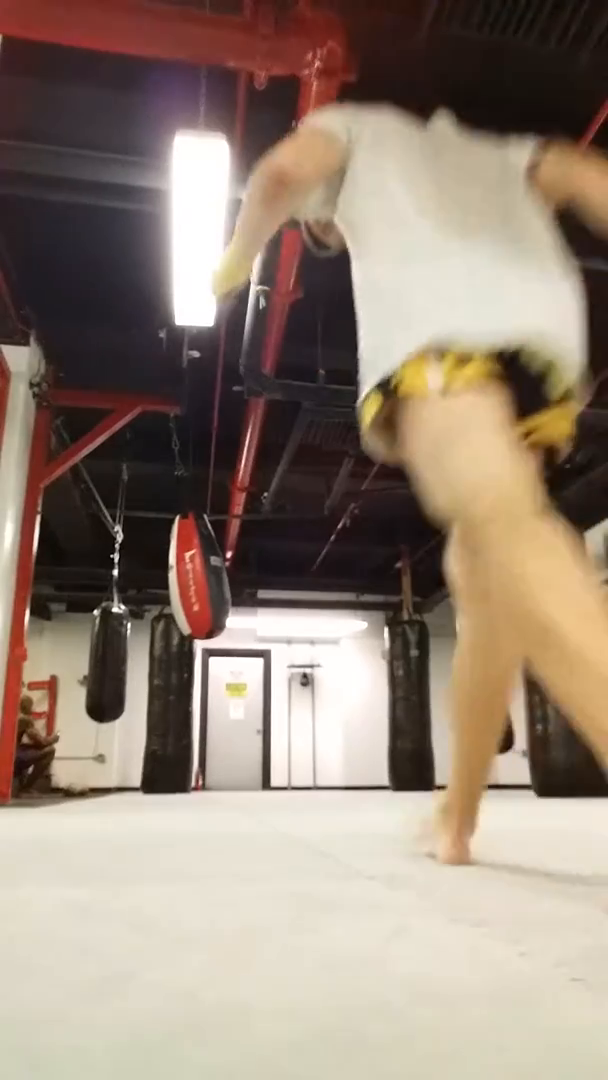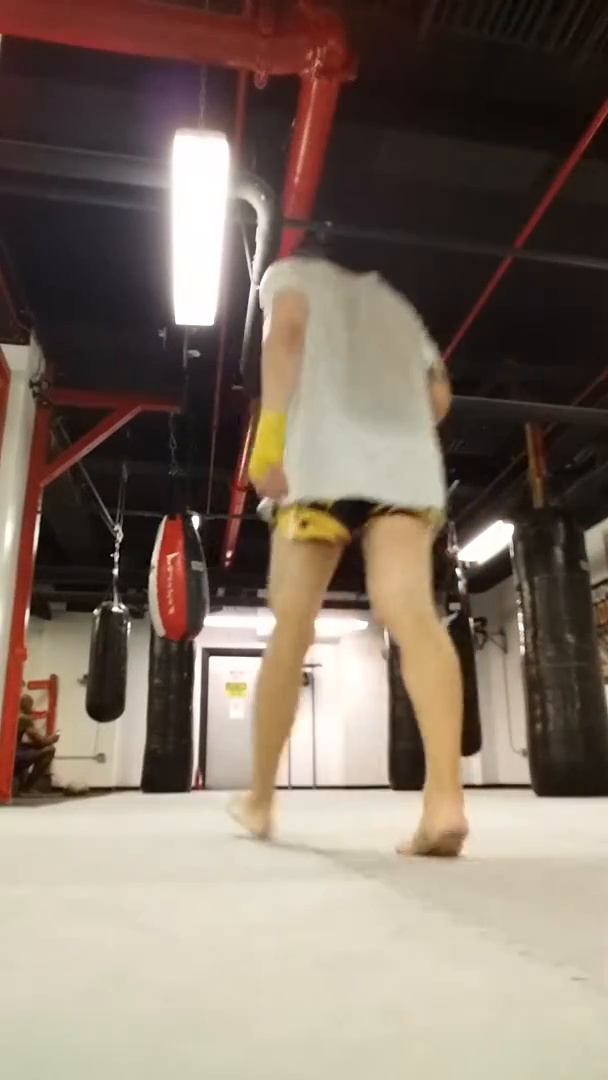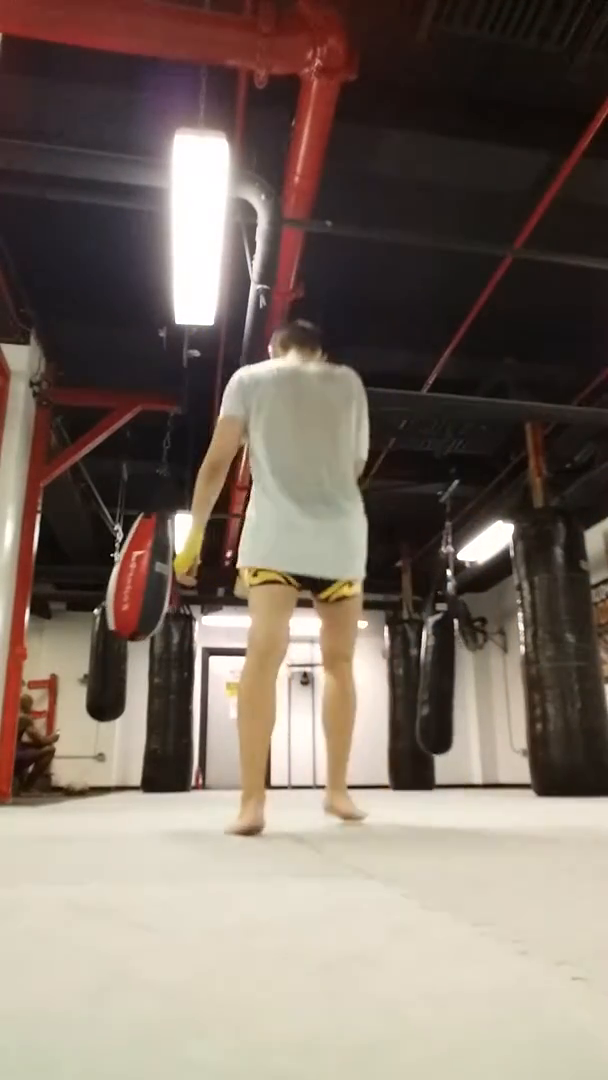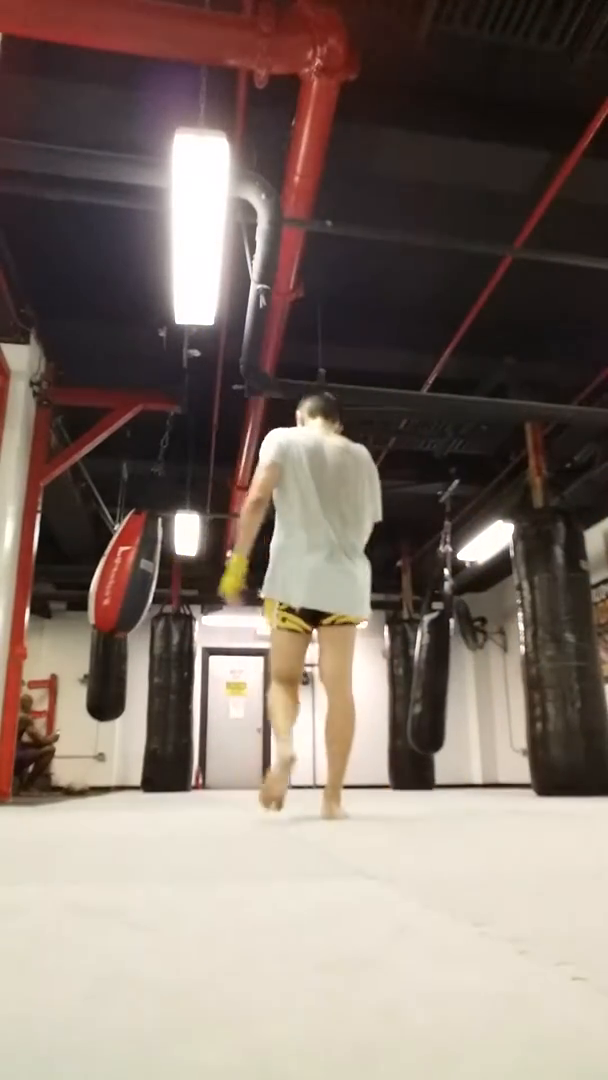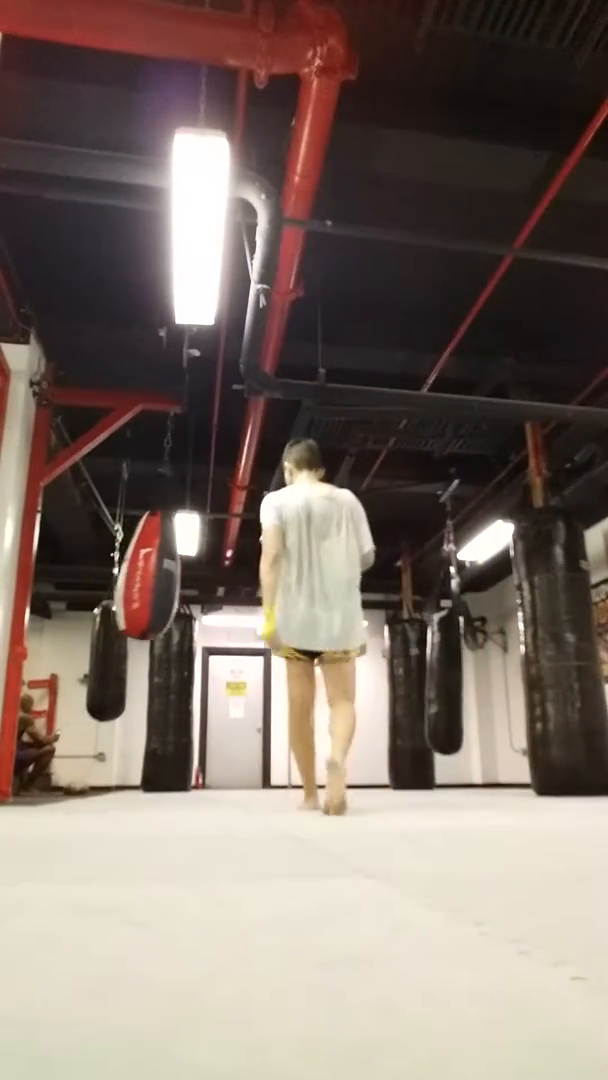
dt=0.4s
person 1, frame 1
left shoulder: (347, 129)
right shoulder: (482, 150)
left elbow: (285, 170)
left wrist: (238, 255)
left hip: (435, 324)
left knee: (499, 526)
right knee: (482, 572)
person 1, frame 2
left shoulder: (290, 273)
right shoulder: (393, 301)
left elbow: (286, 330)
right elbow: (438, 397)
left wrist: (270, 426)
left hip: (323, 457)
right hip: (405, 460)
left knee: (290, 630)
right knee: (411, 616)
left ankle: (260, 799)
right ankle: (444, 795)
person 1, frame 3
left shoulder: (250, 378)
right shoulder: (350, 382)
left elbow: (217, 462)
left wrist: (194, 536)
left hip: (274, 536)
right hip: (340, 536)
left knee: (263, 656)
right knee: (338, 662)
left ankle: (252, 801)
right ankle: (337, 787)
person 1, frame 4
left shoulder: (283, 439)
right shoulder: (361, 456)
left elbow: (258, 498)
left wrist: (236, 561)
left hip: (292, 577)
right hip: (346, 580)
left knee: (284, 677)
right knee: (338, 687)
left ankle: (284, 746)
right ankle: (333, 797)
person 1, frame 5
left shoulder: (277, 500)
right shoulder: (348, 500)
left elbow: (270, 557)
right elbow: (367, 558)
left wrist: (269, 614)
left hip: (294, 619)
right hip: (341, 618)
left knee: (300, 707)
right knee: (342, 701)
left ankle: (310, 793)
right ankle: (337, 760)
